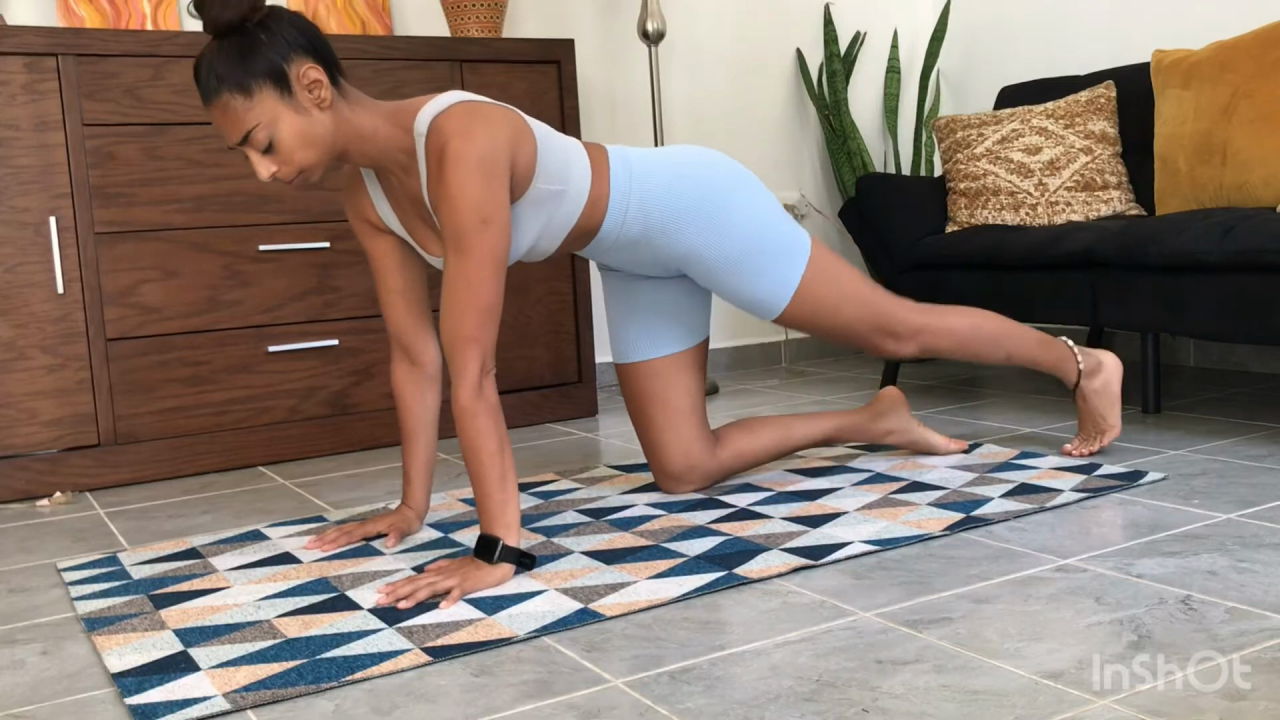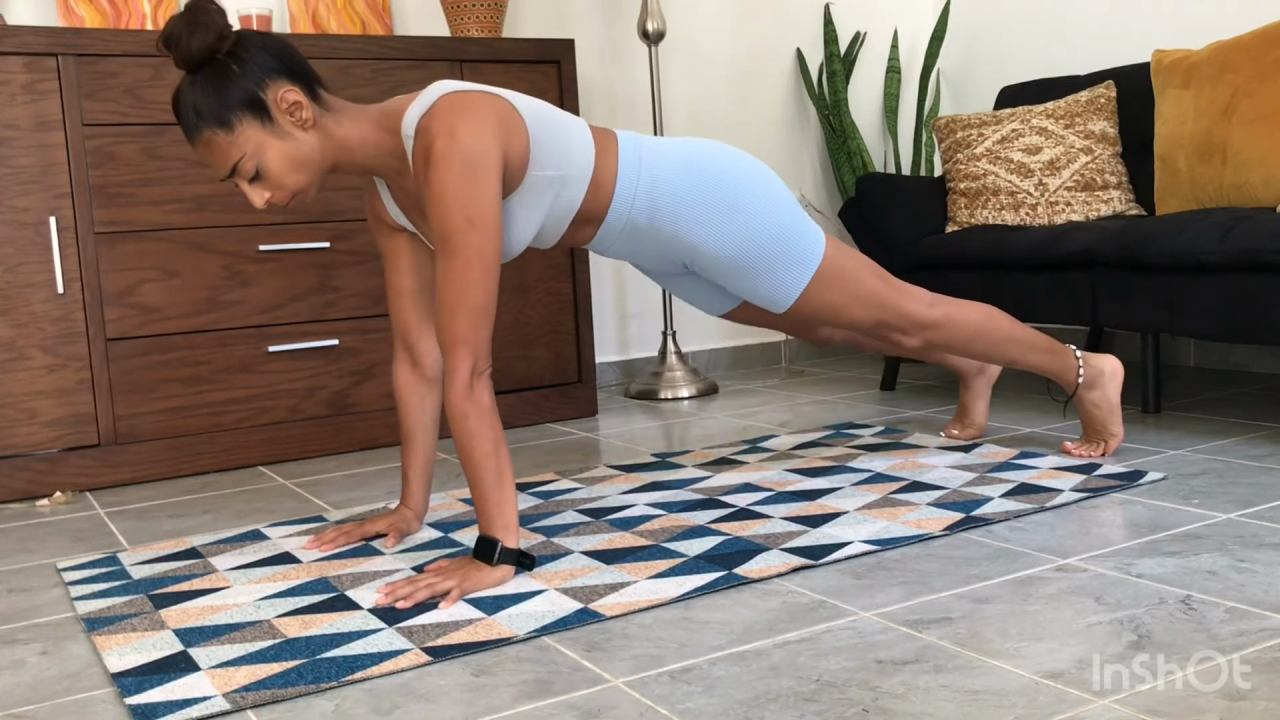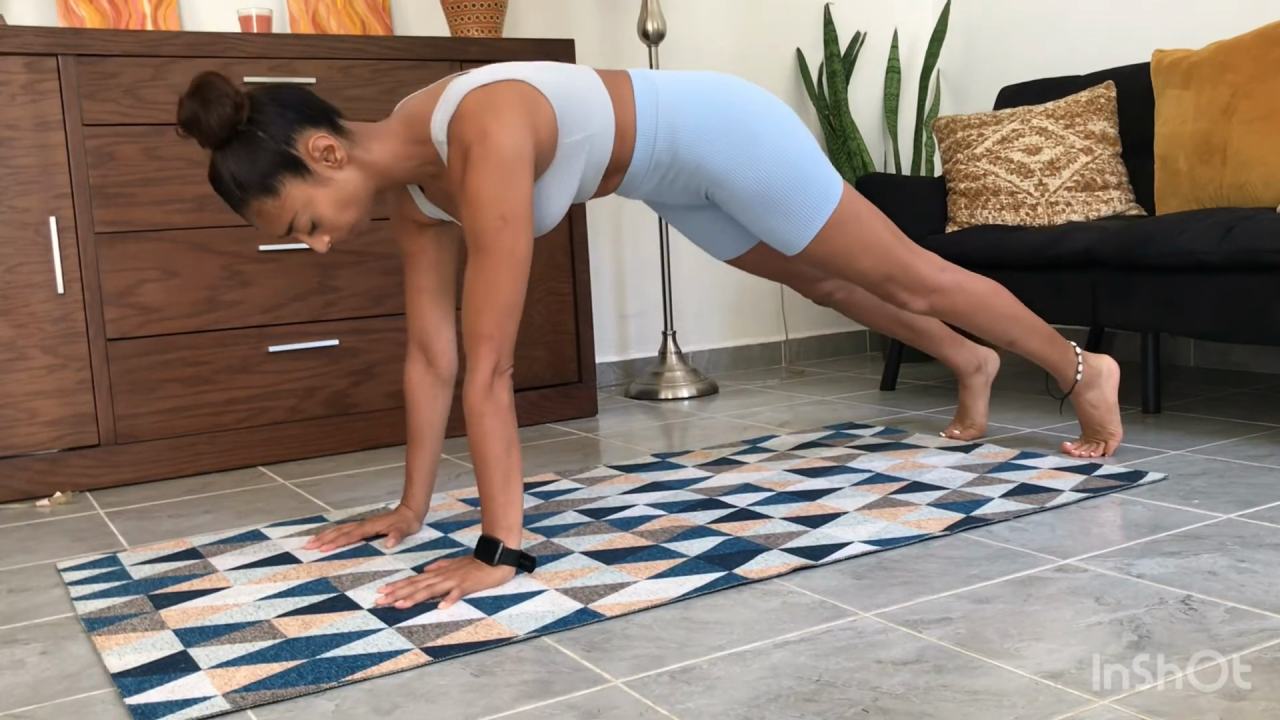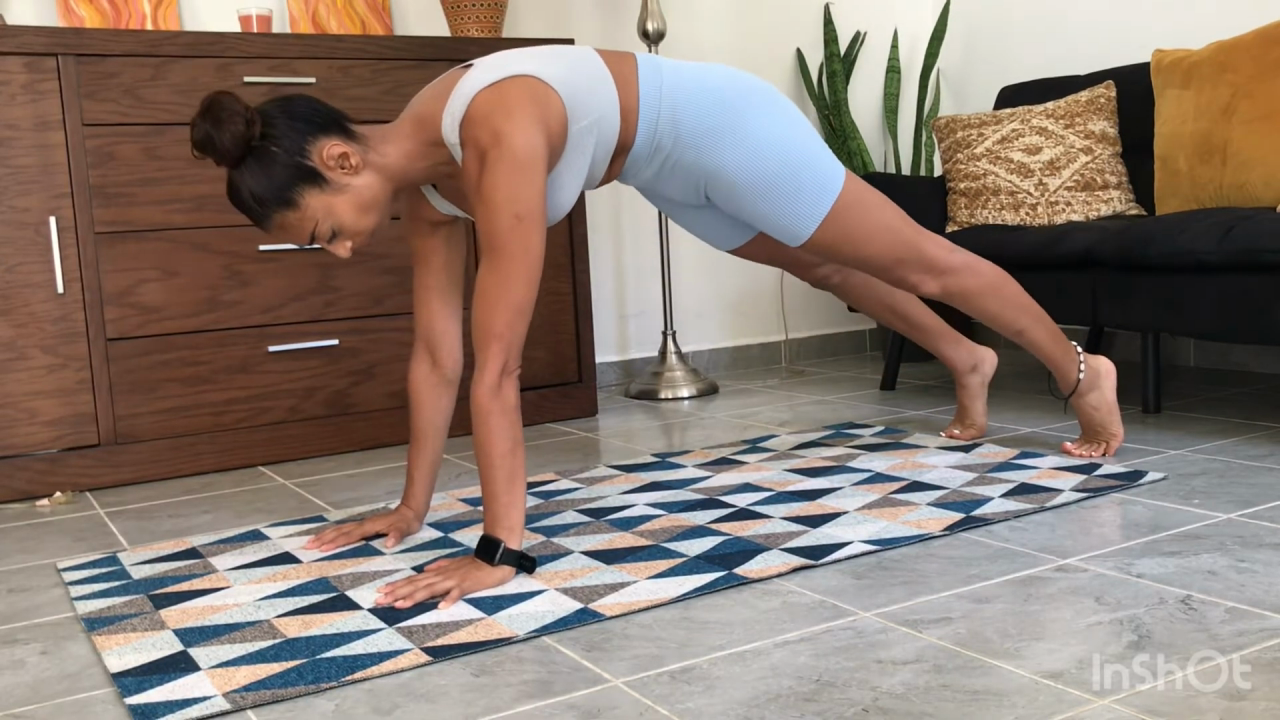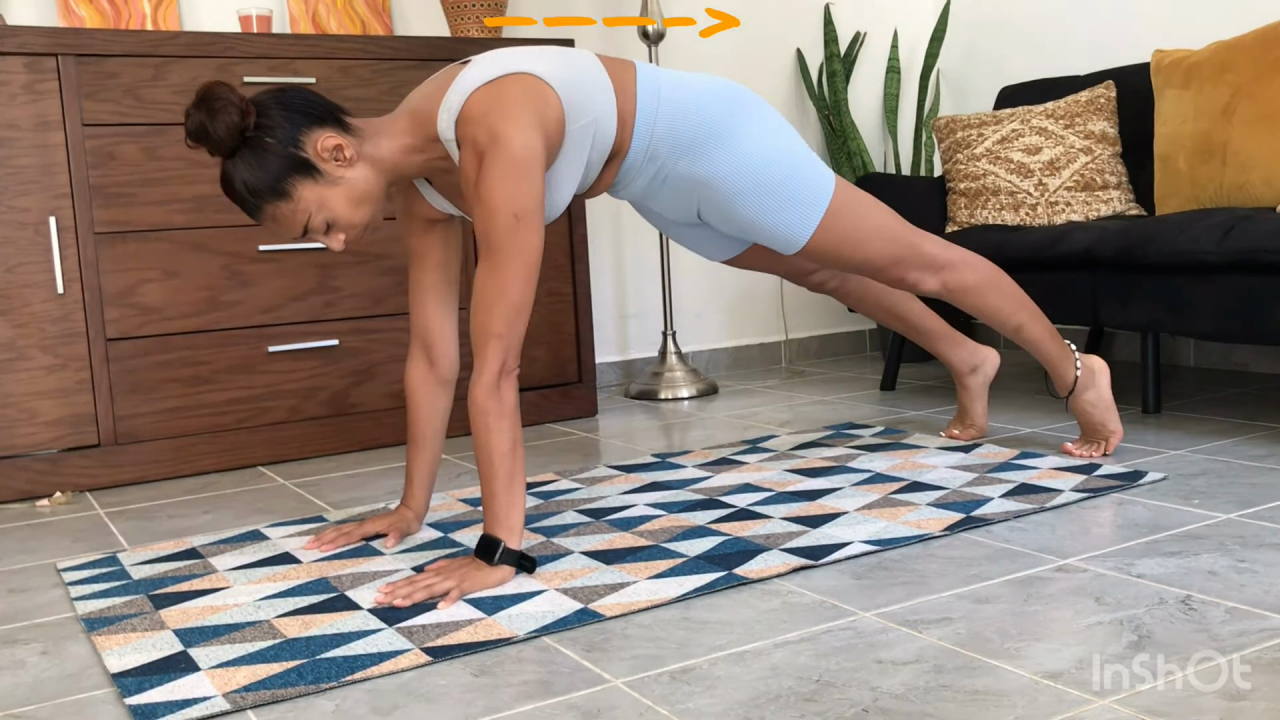
dt=1s
person 1, frame 1
left shoulder: (458, 142)
right shoulder: (366, 195)
left elbow: (472, 370)
right elbow: (415, 356)
left wrist: (500, 547)
right wrist: (412, 506)
left hip: (694, 207)
right hip: (636, 257)
left knee: (893, 328)
right knee: (684, 468)
left ankle: (1086, 365)
right ankle: (876, 421)
person 1, frame 2
left shoulder: (451, 140)
right shoulder: (383, 184)
left elbow: (468, 372)
right elbow: (418, 356)
left wrist: (499, 548)
right wrist: (411, 507)
left hip: (705, 203)
right hip: (661, 242)
left knee: (902, 312)
right knee: (827, 325)
left ankle: (1086, 372)
right ankle: (972, 372)
person 1, frame 3
left shoulder: (482, 139)
right shoulder: (409, 176)
left elbow: (489, 367)
right elbow: (432, 353)
left wrist: (501, 548)
right wrist: (412, 505)
left hip: (724, 135)
right hip: (675, 179)
left knee: (908, 276)
right knee: (819, 281)
left ankle: (1082, 372)
right ankle: (971, 365)
person 1, frame 4
left shoulder: (496, 137)
right shoulder: (420, 175)
left elbow: (496, 365)
right elbow: (436, 353)
left wrist: (501, 549)
right wrist: (411, 506)
left hip: (721, 130)
right hip: (668, 171)
left knee: (922, 262)
right knee: (820, 267)
left ankle: (1079, 372)
right ankle: (966, 364)
person 1, frame 5
left shoulder: (493, 132)
right shoulder: (416, 173)
left elbow: (495, 362)
right elbow: (434, 353)
left wrist: (501, 549)
right wrist: (411, 507)
left hip: (712, 142)
right hip: (659, 185)
left knee: (917, 261)
right knee: (822, 273)
left ankle: (1075, 372)
right ankle: (967, 364)
